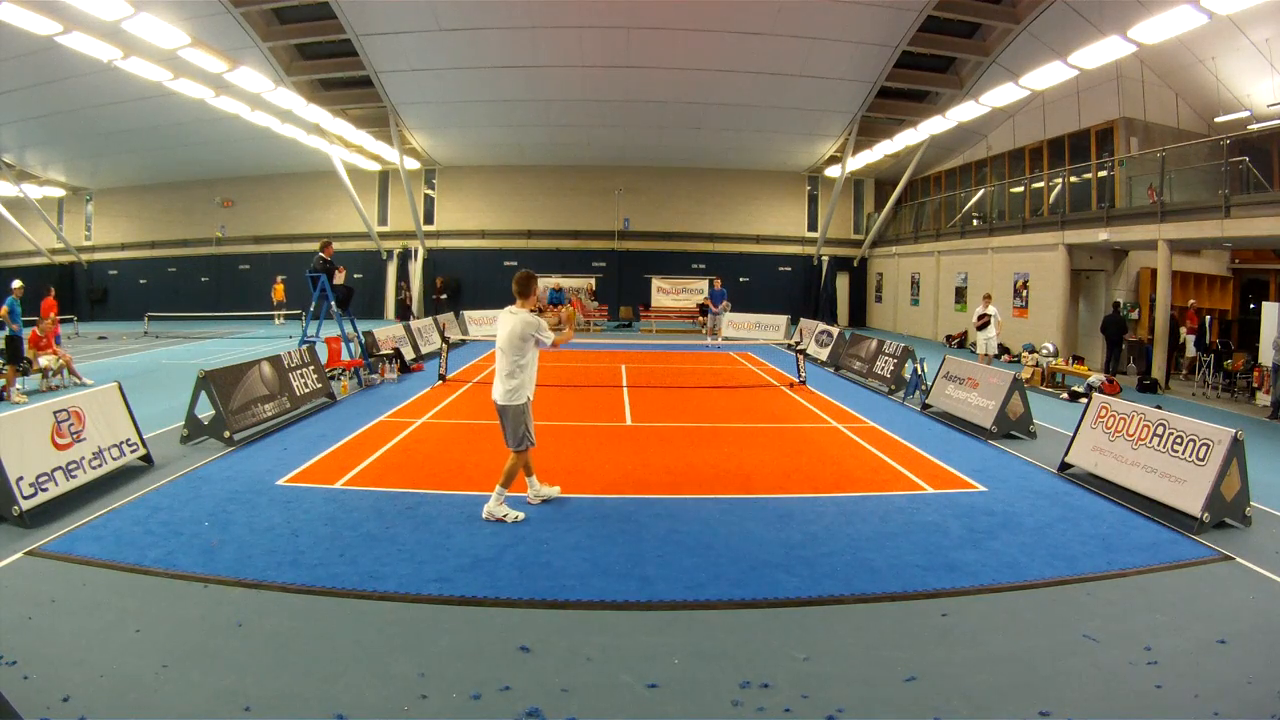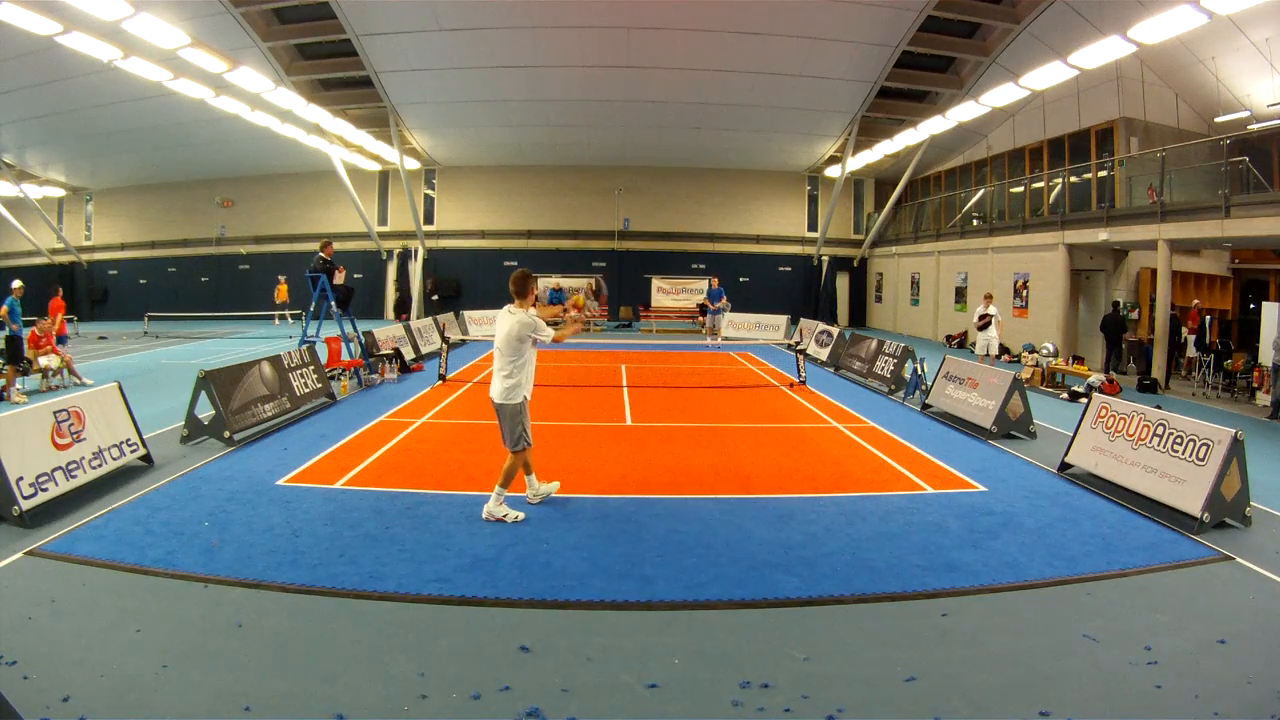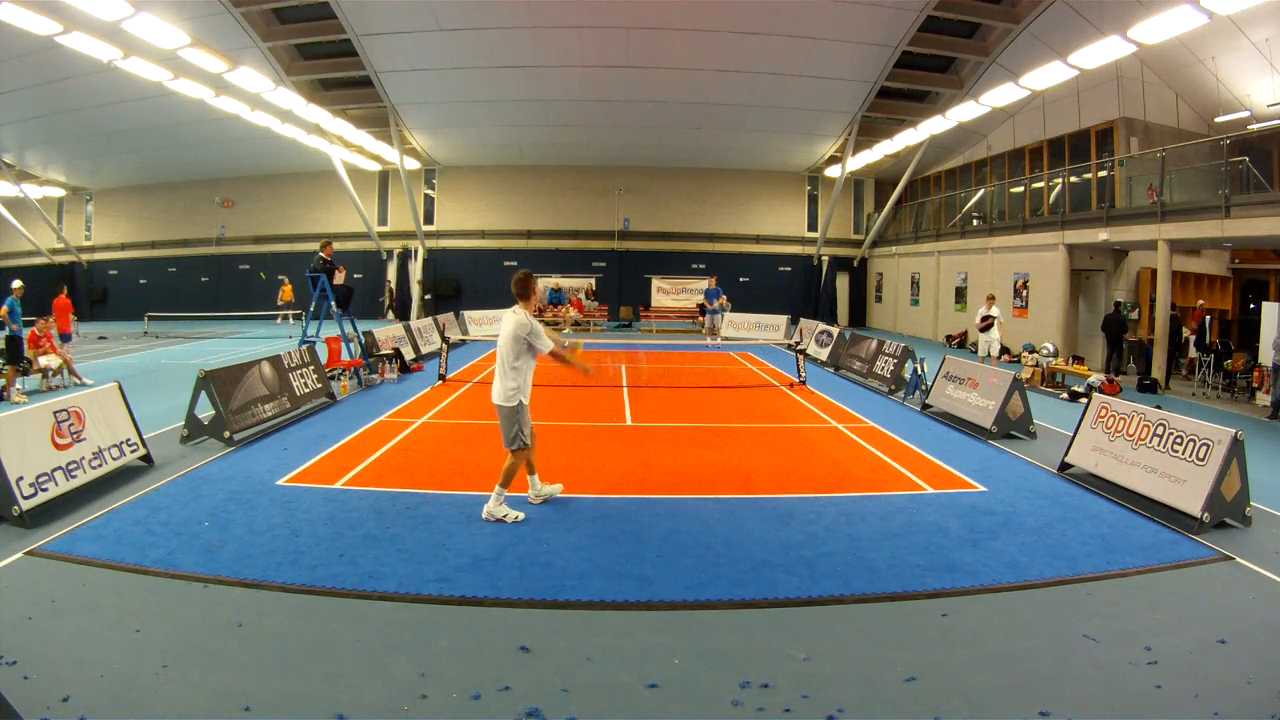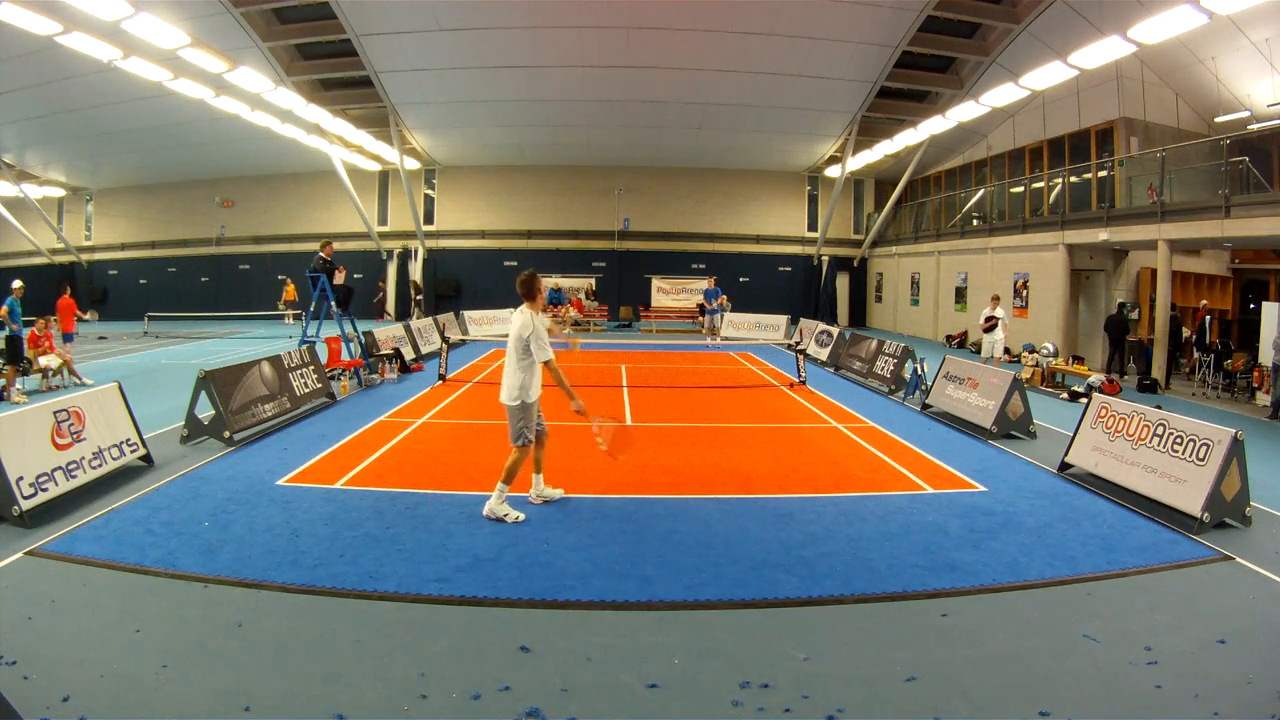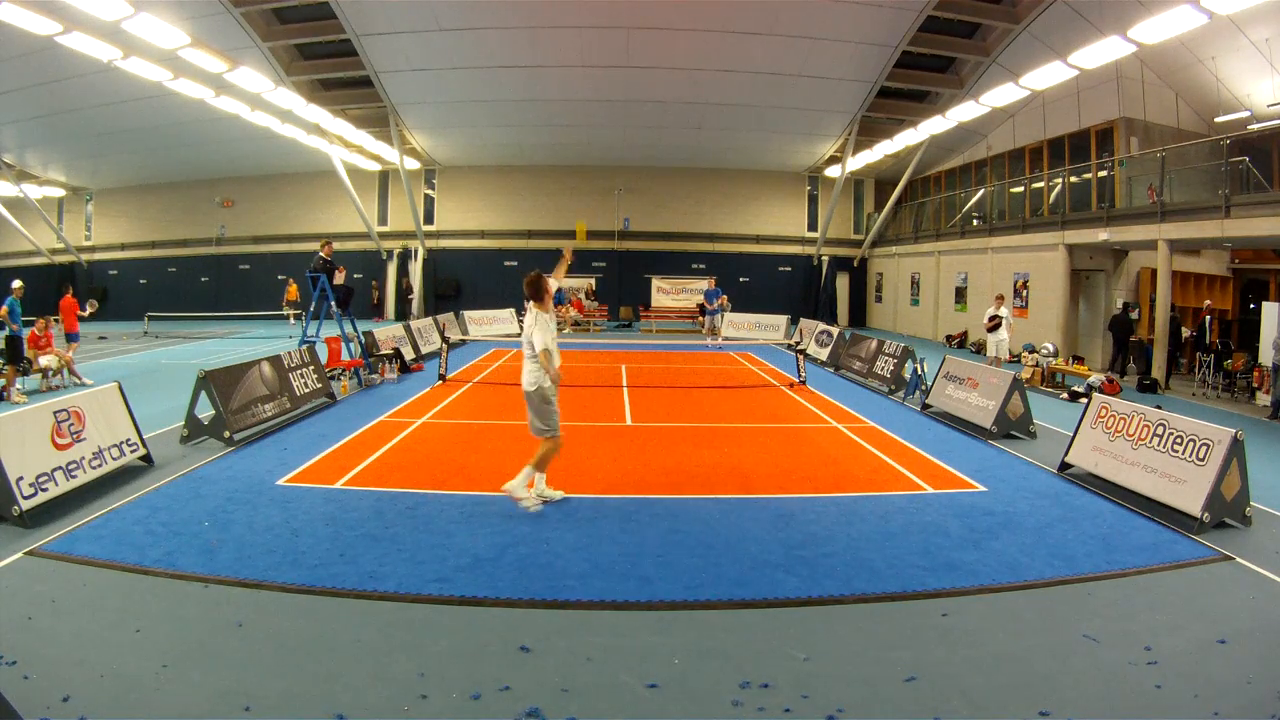
dt=0.2s
person 1, frame 1
left shoulder: (506, 314)
right shoulder: (532, 323)
right elbow: (556, 341)
right wrist: (569, 333)
left hip: (503, 392)
right hip: (515, 396)
left knee: (523, 445)
right knee: (520, 451)
left ankle: (535, 490)
right ankle: (494, 505)
person 1, frame 2
left shoulder: (507, 312)
right shoulder: (528, 324)
left elbow: (538, 312)
right elbow: (556, 338)
left wrist: (564, 308)
right wrist: (574, 327)
left hip: (503, 392)
right hip: (512, 396)
left knee: (522, 445)
right knee: (518, 450)
left ankle: (534, 488)
right ankle: (494, 506)
person 1, frame 3
left shoulder: (514, 314)
right shoulder: (527, 324)
right elbow: (555, 353)
left wrist: (561, 342)
right wrist: (580, 365)
left hip: (510, 393)
right hip: (512, 396)
left knee: (528, 441)
right knee: (519, 451)
left ankle: (537, 489)
right ankle: (494, 505)
person 1, frame 4
left shoulder: (527, 314)
right shoulder: (532, 325)
right elbow: (551, 367)
left wrist: (558, 331)
right wrist: (573, 398)
left hip: (527, 393)
right hip: (520, 395)
left knee: (540, 438)
right knee: (522, 448)
left ankle: (538, 489)
right ankle: (495, 503)
person 1, frame 5
left shoulder: (539, 304)
right shoulder: (539, 323)
left elbow: (556, 278)
right elbow: (543, 354)
left wrist: (566, 259)
right wrist: (552, 372)
left hip: (543, 384)
right hip: (540, 386)
left knee: (549, 437)
right knee: (553, 441)
left ankle: (540, 487)
right ankle: (519, 484)
